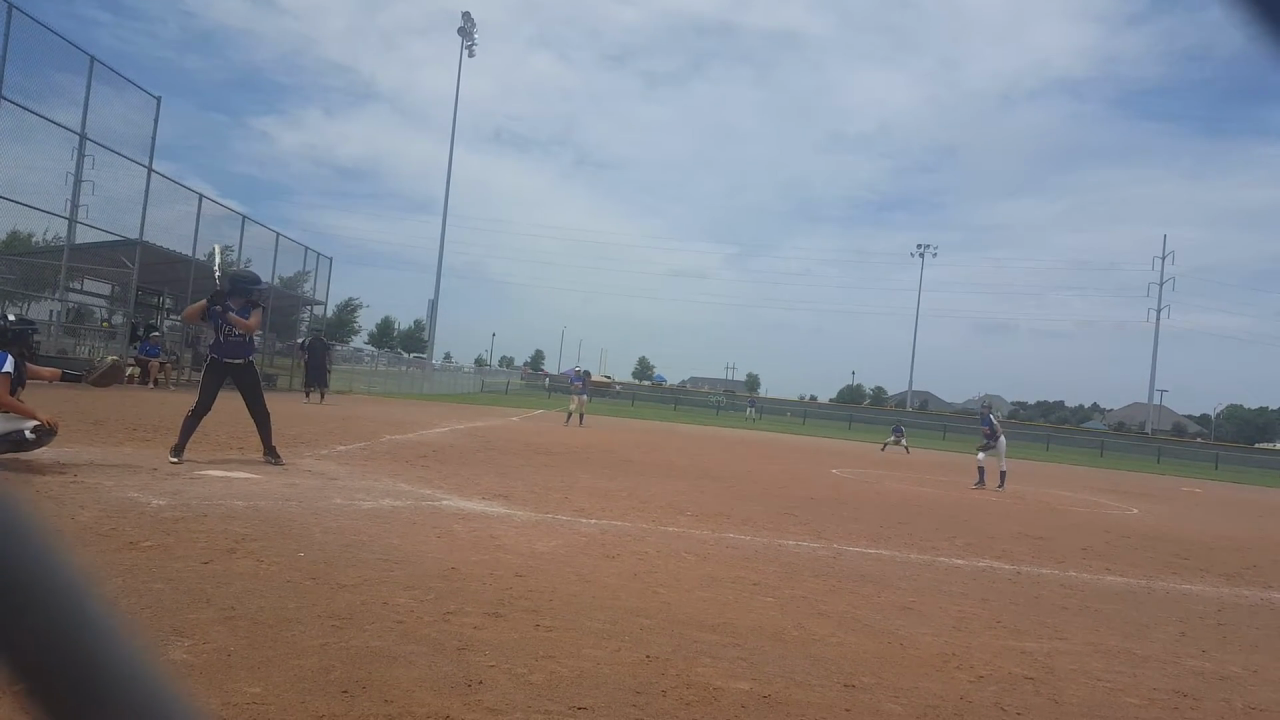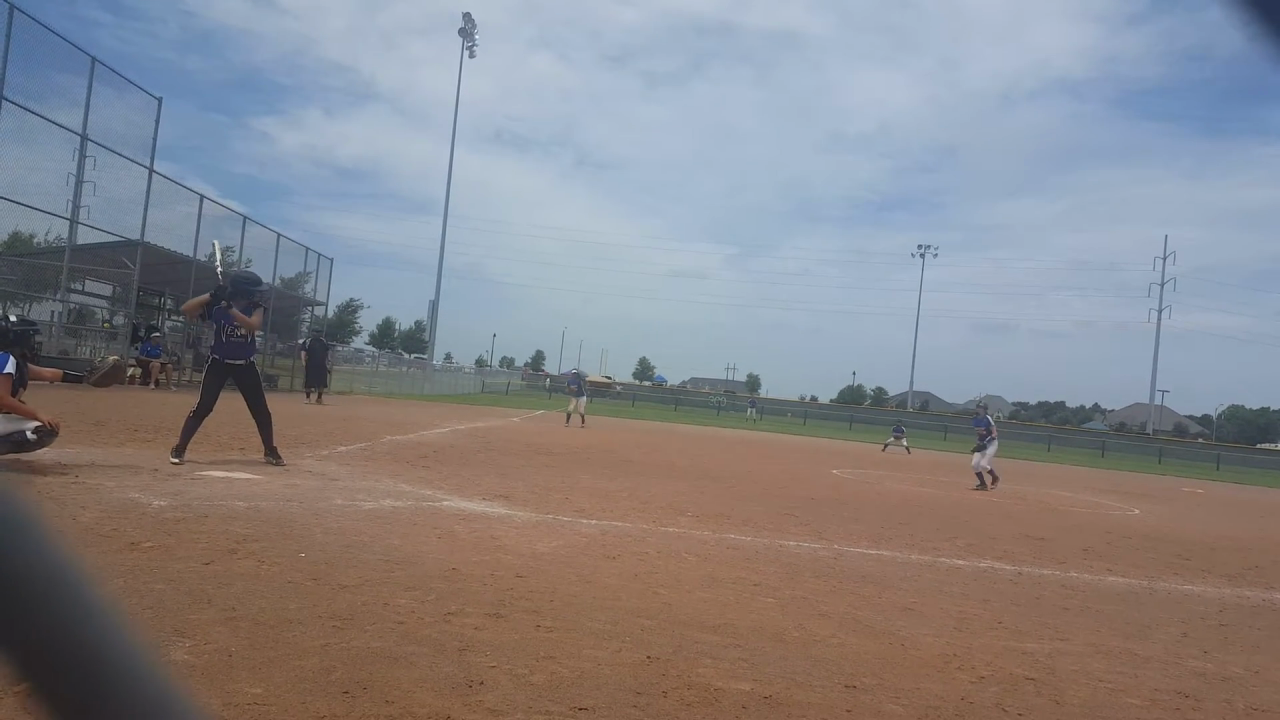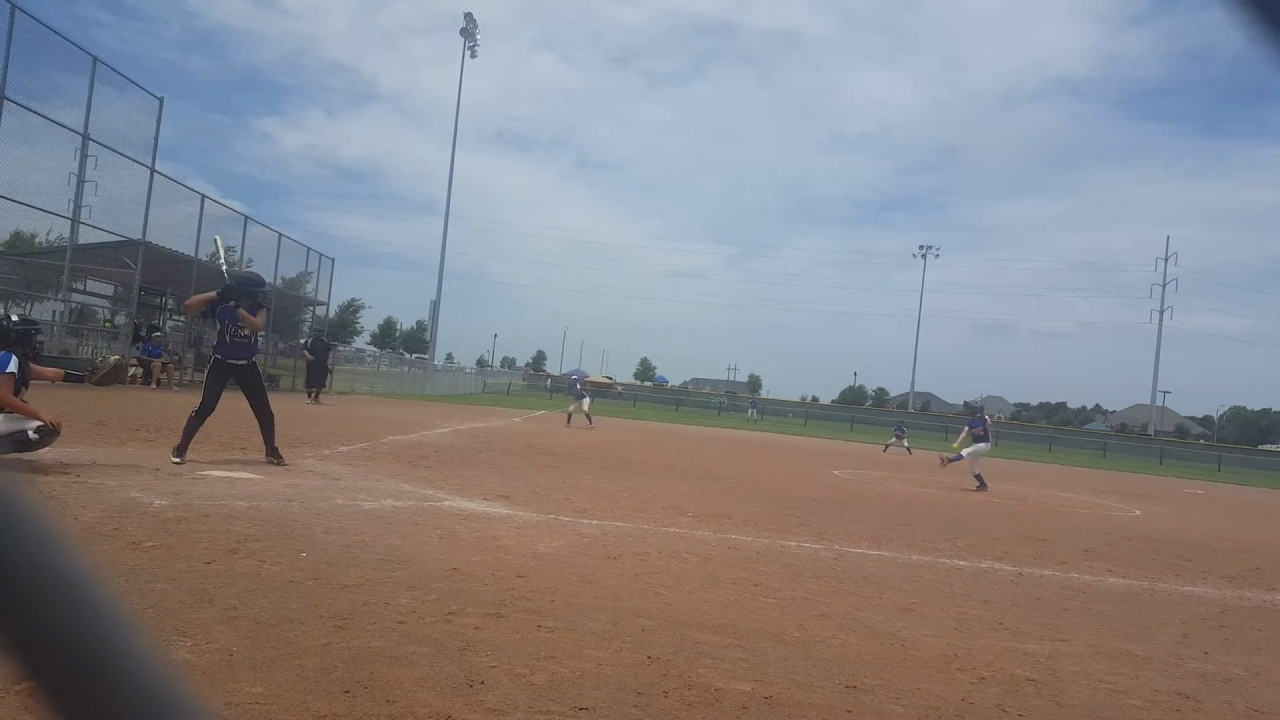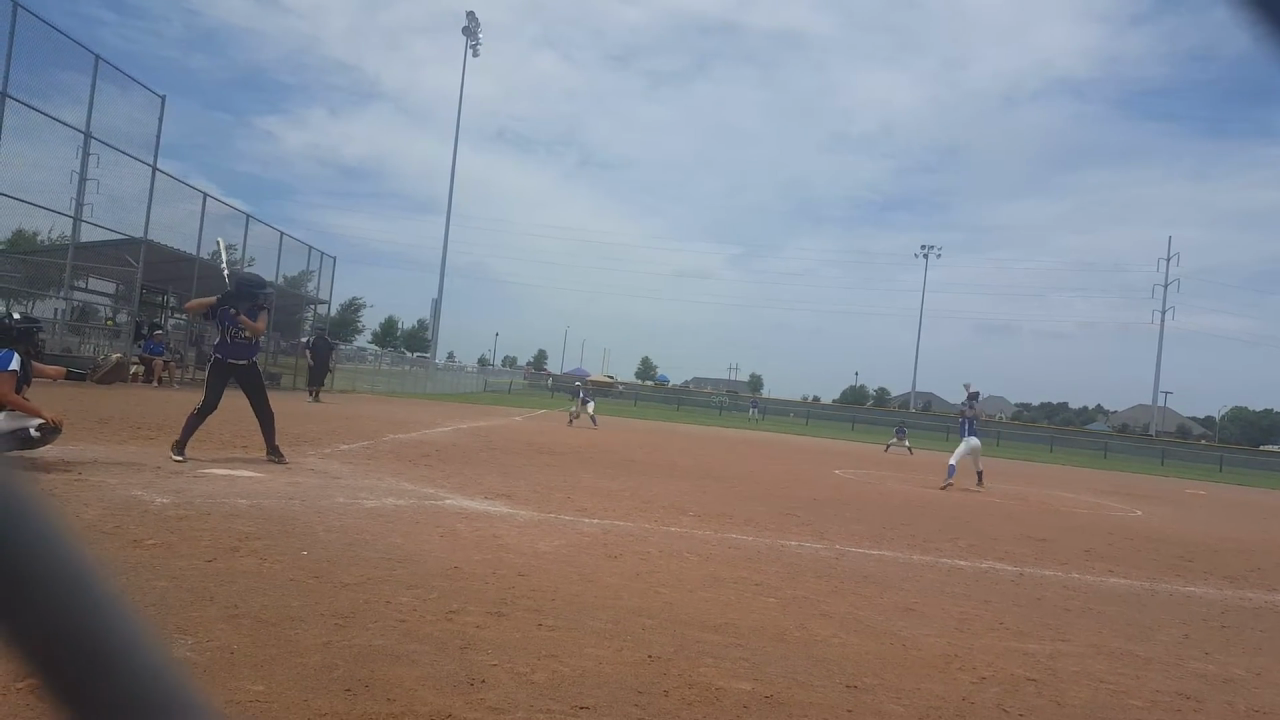
dt=0.2s
person 1, frame 1
left shoulder: (255, 307)
right shoulder: (216, 305)
left elbow: (251, 328)
right elbow: (186, 317)
left wrist: (225, 312)
right wrist: (208, 301)
left hip: (244, 364)
right hip: (217, 362)
left knee: (260, 409)
right knee: (201, 406)
left ankle: (269, 451)
right ankle: (178, 448)
person 1, frame 2
left shoulder: (256, 308)
right shoulder: (216, 305)
left elbow: (253, 326)
right elbow: (186, 310)
left wrist: (229, 307)
right wrist: (211, 295)
left hip: (246, 365)
right hip: (218, 363)
left knee: (261, 410)
right knee: (203, 407)
left ankle: (270, 451)
right ankle: (179, 449)
person 1, frame 3
left shoulder: (260, 308)
right shoulder: (220, 305)
left elbow: (257, 327)
right elbow: (188, 306)
left wrist: (236, 307)
right wrist: (218, 294)
left hip: (248, 365)
right hip: (220, 363)
left knee: (264, 410)
right knee: (205, 406)
left ankle: (271, 451)
right ankle: (180, 449)
person 1, frame 4
left shoulder: (261, 310)
right shoulder: (222, 307)
left elbow: (259, 331)
right elbow: (189, 307)
left wrist: (237, 314)
right wrist: (218, 300)
left hip: (248, 365)
right hip: (221, 363)
left knee: (264, 408)
right knee: (208, 404)
left ankle: (272, 449)
right ankle: (179, 445)
